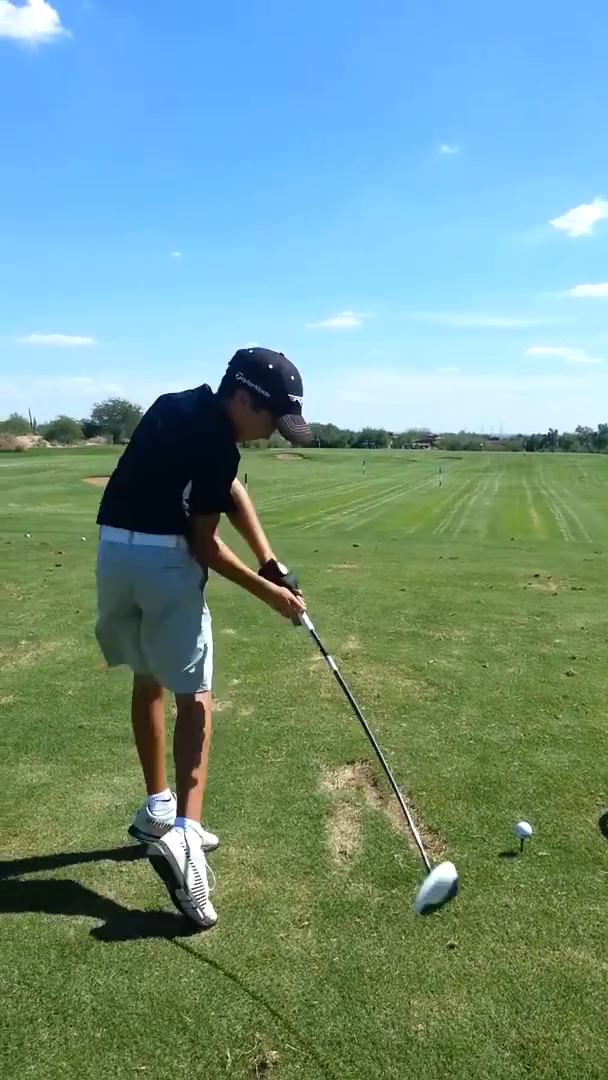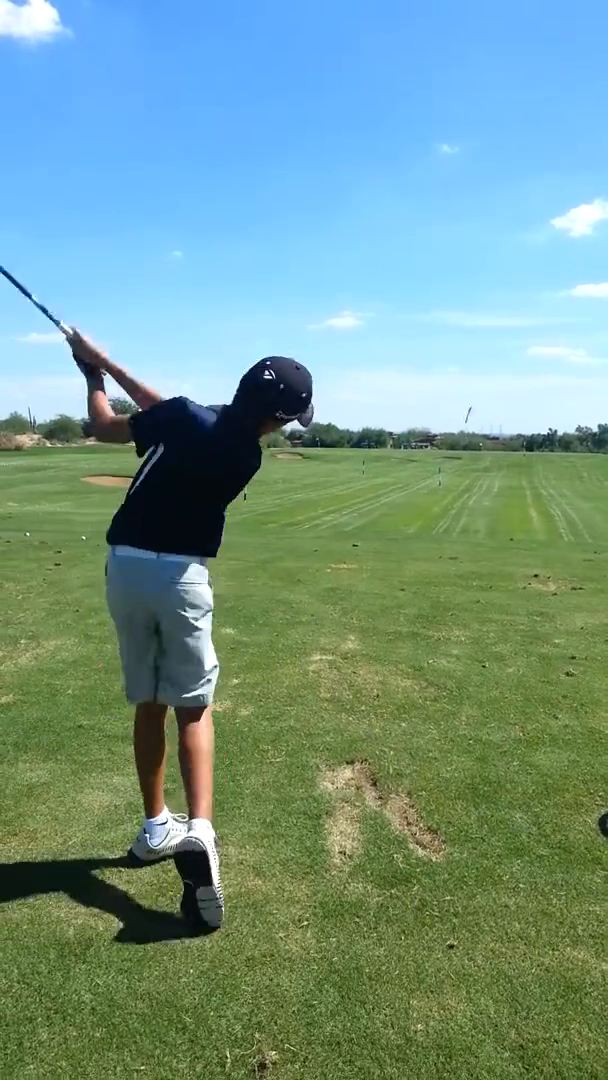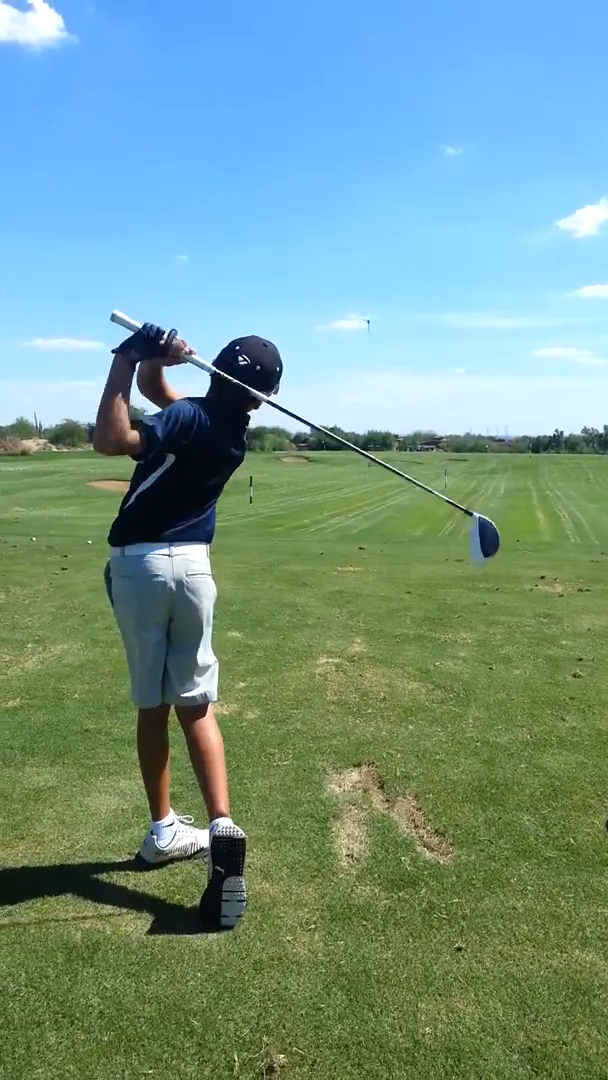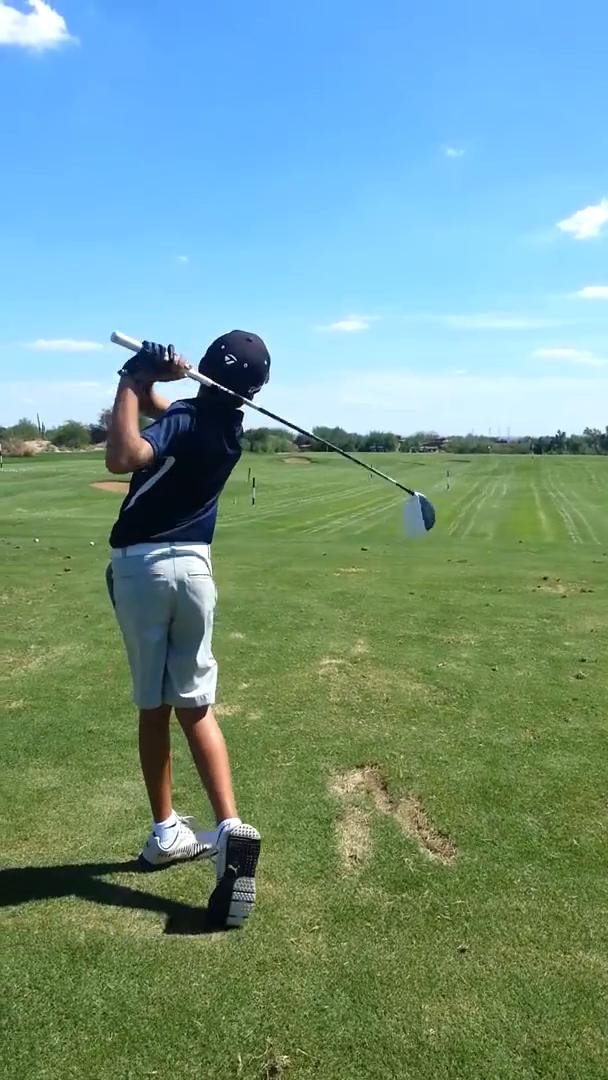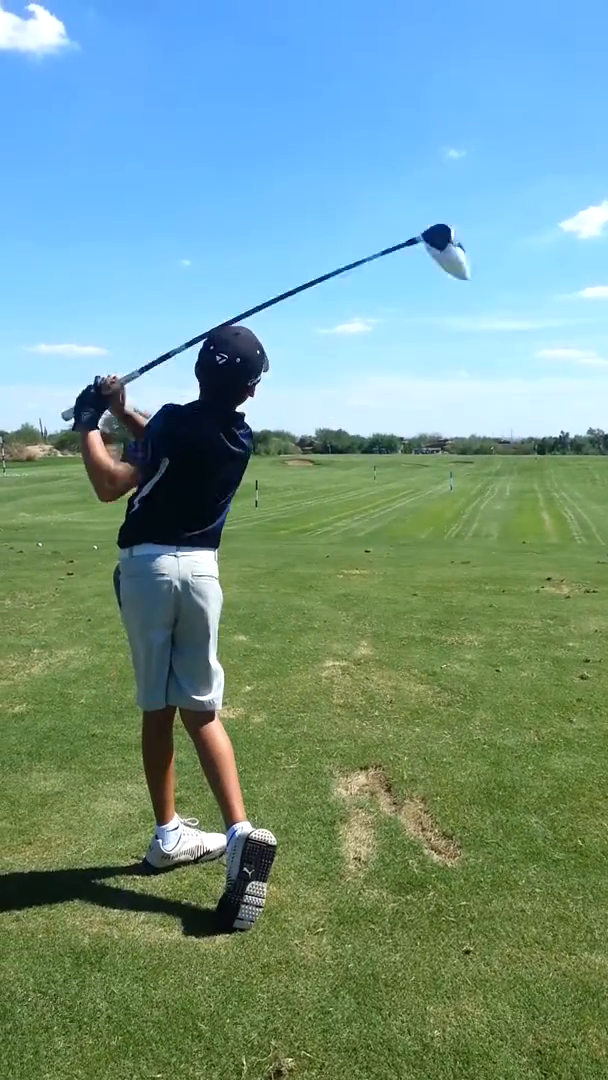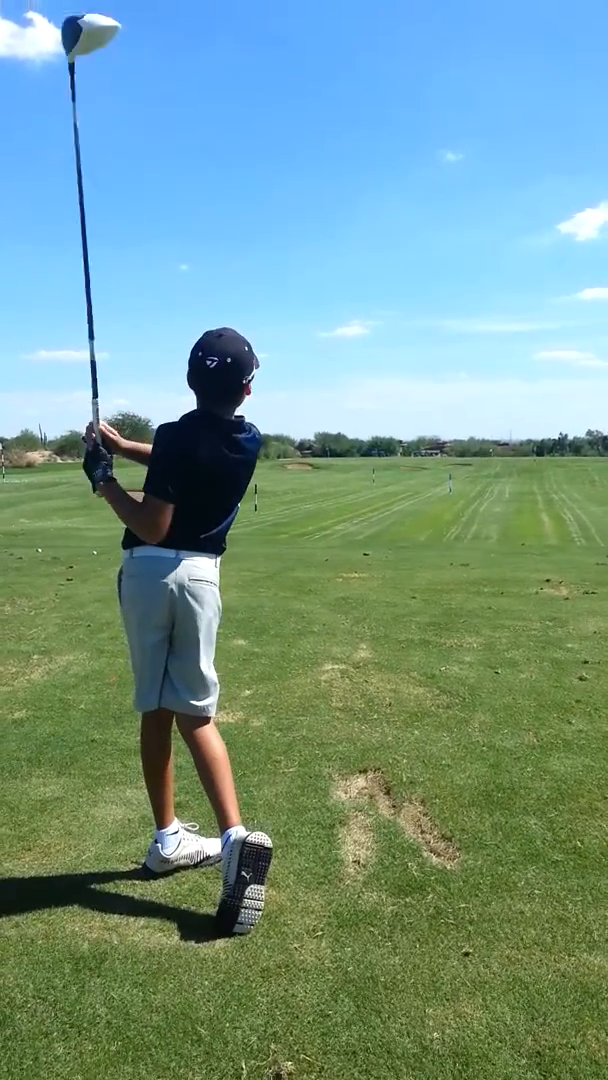
dt=0.3s
person 1, frame 1
left shoulder: (185, 406)
right shoulder: (205, 440)
left elbow: (234, 497)
right elbow: (203, 547)
left wrist: (269, 561)
right wrist: (267, 593)
left hip: (115, 555)
right hip: (162, 562)
left knee: (149, 679)
right knee: (194, 699)
left ankle: (158, 808)
right ankle: (179, 833)
person 1, frame 2
left shoulder: (184, 418)
right shoulder: (248, 457)
left elbow: (102, 424)
left wrist: (94, 369)
right wrist: (106, 364)
left hip: (129, 566)
right hip: (184, 577)
left knee: (148, 704)
right knee: (193, 710)
left ankle: (156, 828)
right ankle: (198, 833)
person 1, frame 3
left shoulder: (187, 420)
right shoulder: (234, 435)
left elbow: (109, 440)
right elbow: (162, 399)
left wrist: (130, 358)
right wrist: (150, 357)
left hip: (138, 566)
right hip: (191, 567)
left knee: (152, 705)
right knee: (195, 704)
left ankle: (163, 829)
right ankle: (221, 827)
person 1, frame 4
left shoulder: (184, 420)
right shoulder: (229, 430)
left elbow: (122, 459)
right elbow: (159, 418)
left wrist: (135, 376)
right wrist: (148, 381)
left hip: (141, 566)
right hip: (193, 566)
left knee: (154, 706)
right knee: (195, 705)
left ankle: (165, 831)
right ankle: (228, 828)
person 1, frame 5
left shoulder: (175, 421)
right shoulder: (240, 437)
left elbow: (109, 484)
left wrist: (89, 425)
right wrist: (122, 411)
left hip: (146, 568)
right hip: (199, 570)
left knee: (156, 707)
right knee: (200, 709)
left ankle: (168, 835)
right ankle: (239, 833)
person 1, frame 6
left shoulder: (176, 435)
right shoulder: (248, 442)
left elbow: (152, 527)
left wrist: (104, 480)
right wrist: (124, 445)
left hip: (147, 571)
right hip: (198, 576)
left knee: (155, 710)
right knee: (195, 713)
left ankle: (167, 838)
right ankle: (234, 836)
